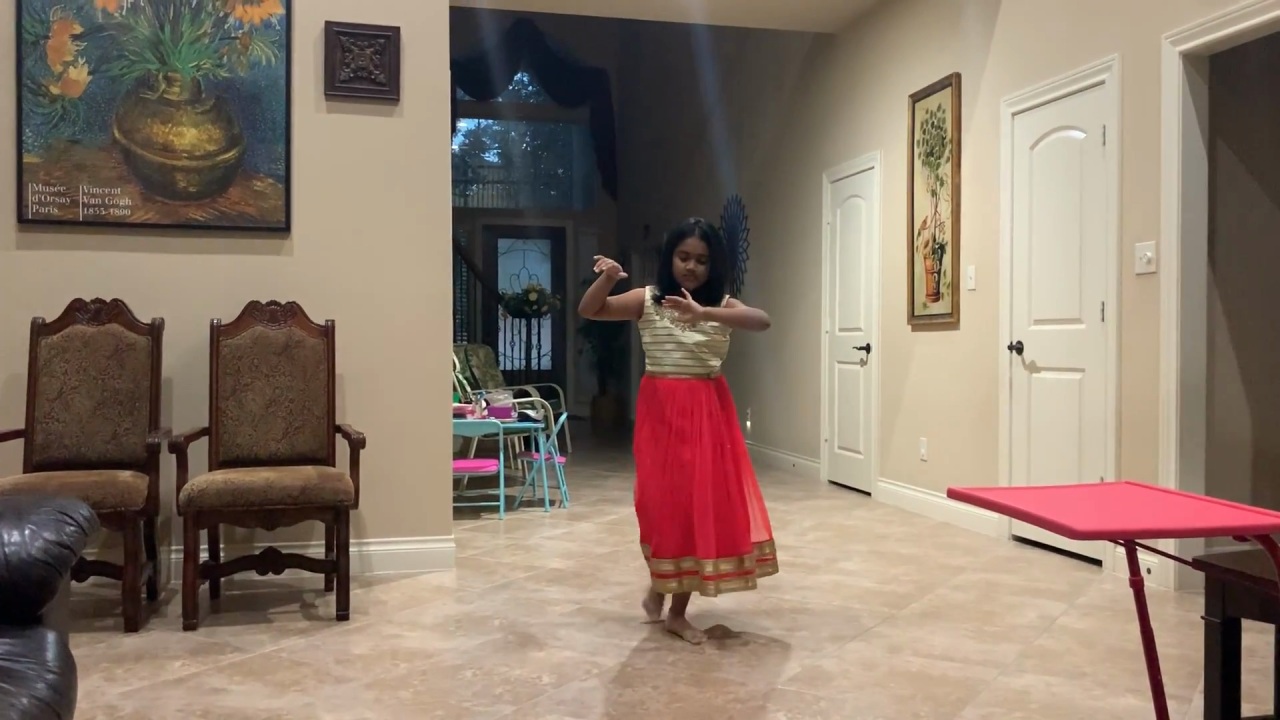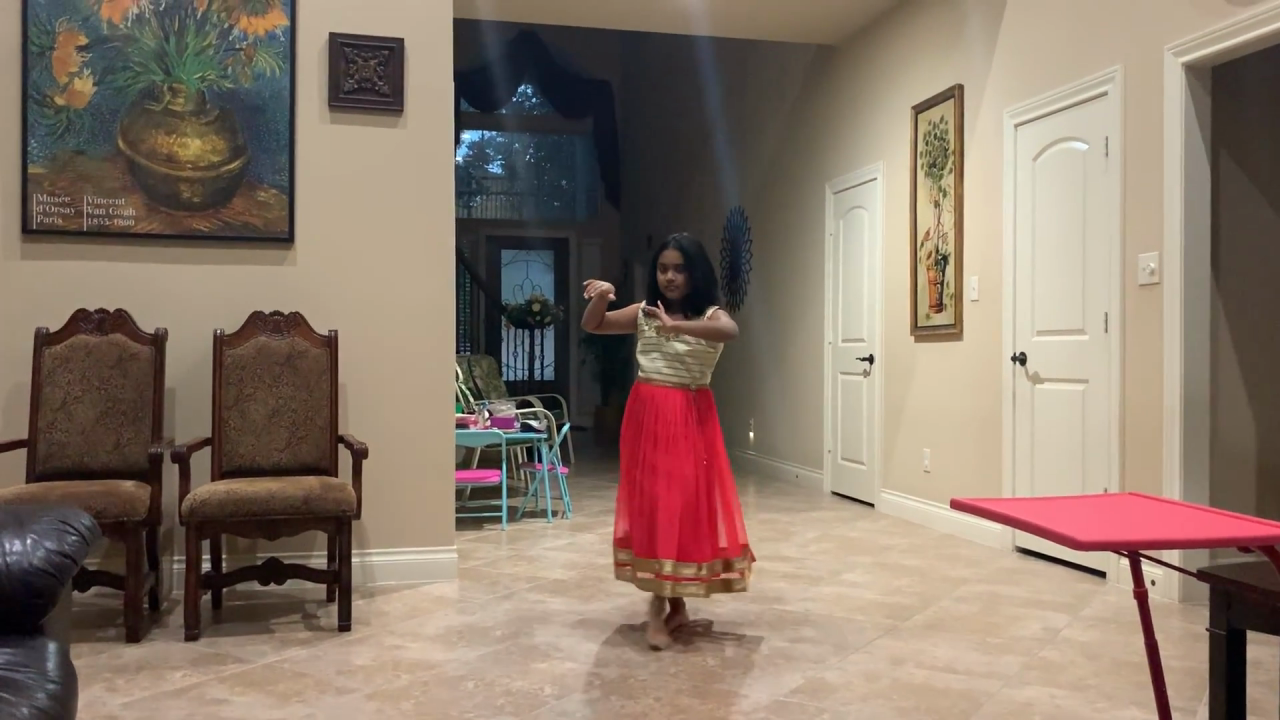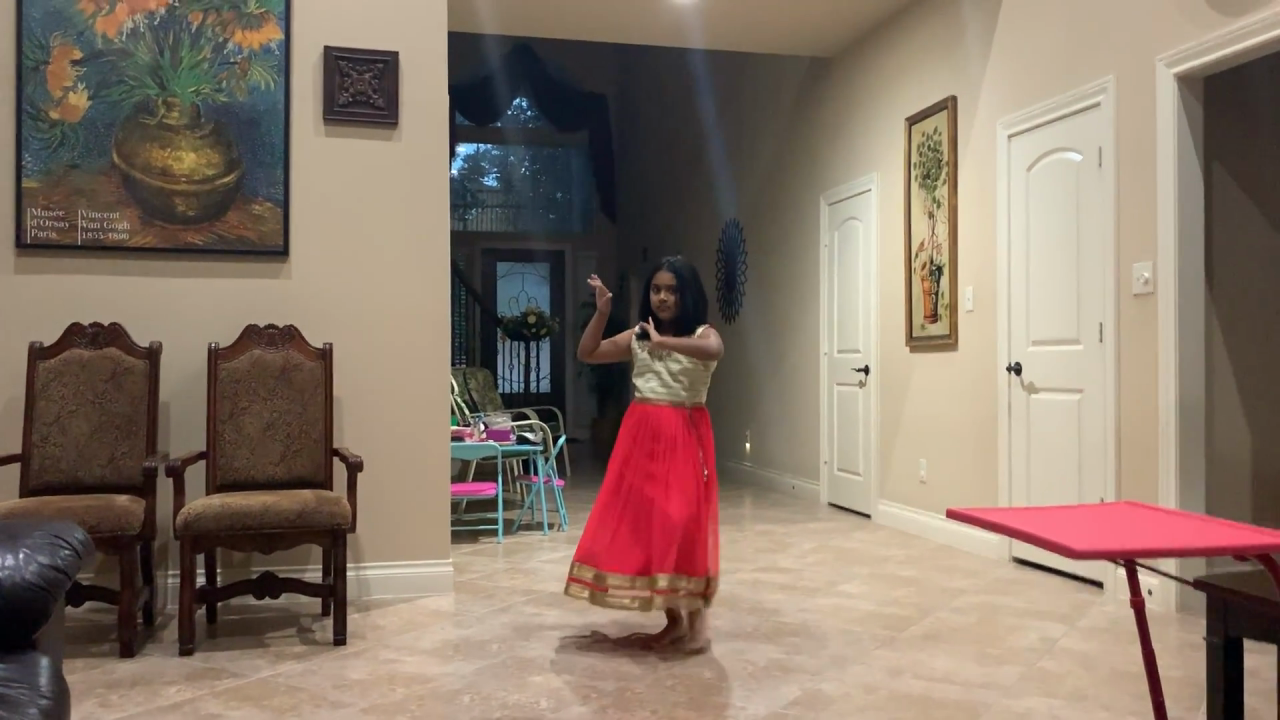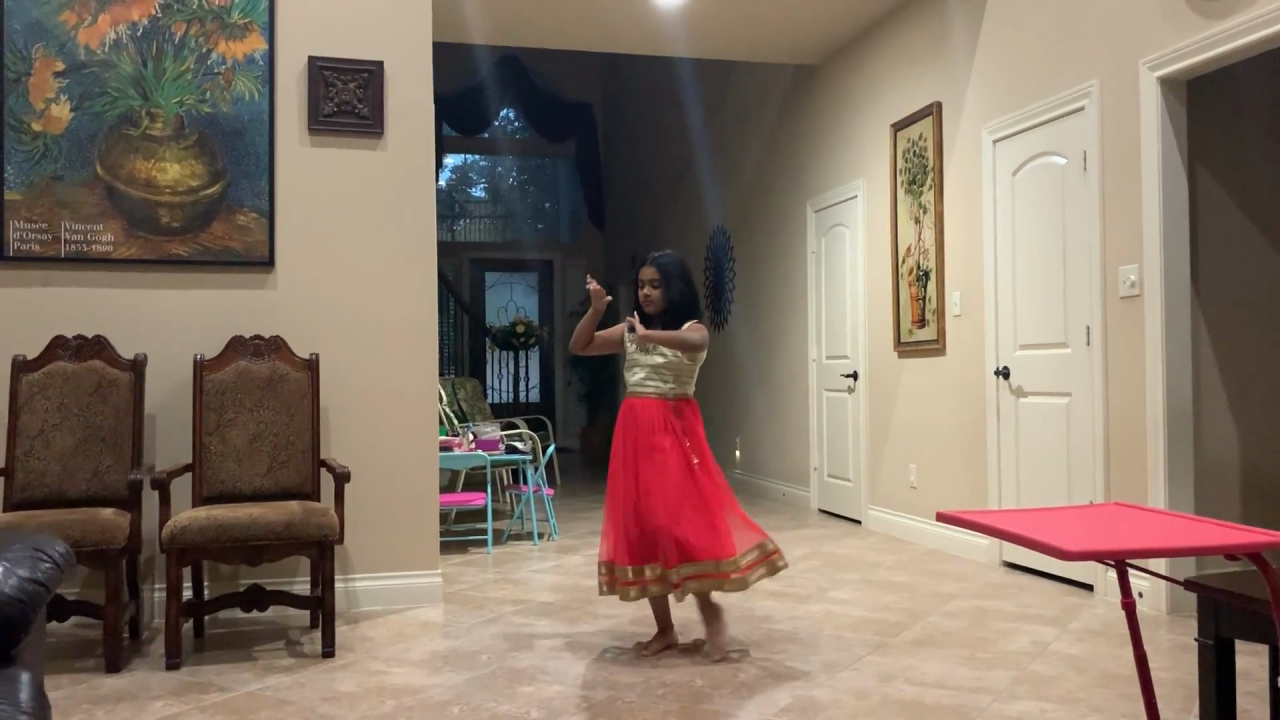
dt=0.5s
person 1, frame 1
left shoulder: (722, 305)
right shoulder: (647, 300)
left elbow: (762, 321)
right elbow: (588, 310)
left wrist: (704, 313)
right wrist: (606, 278)
left hip: (708, 409)
right hip: (661, 408)
left knee: (704, 500)
right knee: (664, 499)
left ankle: (677, 612)
right ankle: (660, 586)
person 1, frame 2
left shoulder: (710, 315)
right shoulder: (645, 312)
left elbow: (731, 331)
right elbow: (592, 325)
left wrist: (676, 325)
right wrist: (602, 298)
left hip: (690, 415)
right hip: (645, 413)
left knee: (685, 504)
right knee: (648, 503)
left ankle: (670, 606)
right ankle: (661, 607)
person 1, frame 3
left shoulder: (702, 334)
right shoulder: (637, 336)
left elbow: (714, 351)
right elbow: (587, 354)
left wrist: (663, 341)
right wrist: (602, 312)
left hip: (685, 435)
right hip: (640, 434)
left knee: (679, 519)
right knee: (633, 521)
left ankle: (694, 611)
right ankle: (675, 619)
person 1, frame 4
left shoulder: (691, 329)
right shoulder: (629, 330)
left elbow: (695, 343)
right elbow: (578, 346)
left wrist: (647, 335)
right wrist: (596, 308)
left hip: (674, 428)
right hip: (632, 428)
left knee: (679, 518)
right knee: (638, 521)
left ankle: (709, 609)
right ankle: (664, 627)
